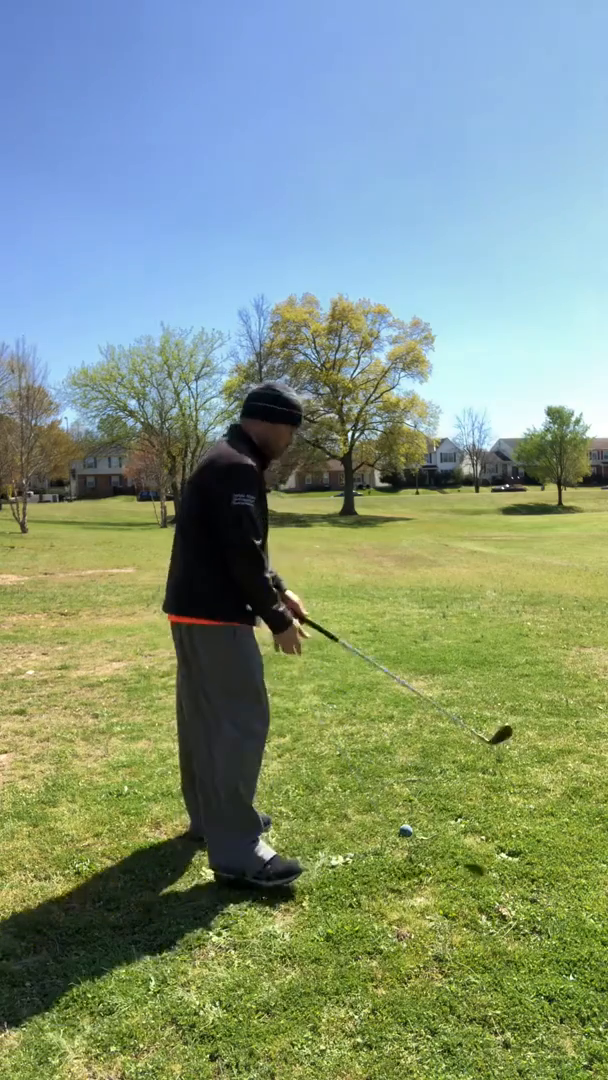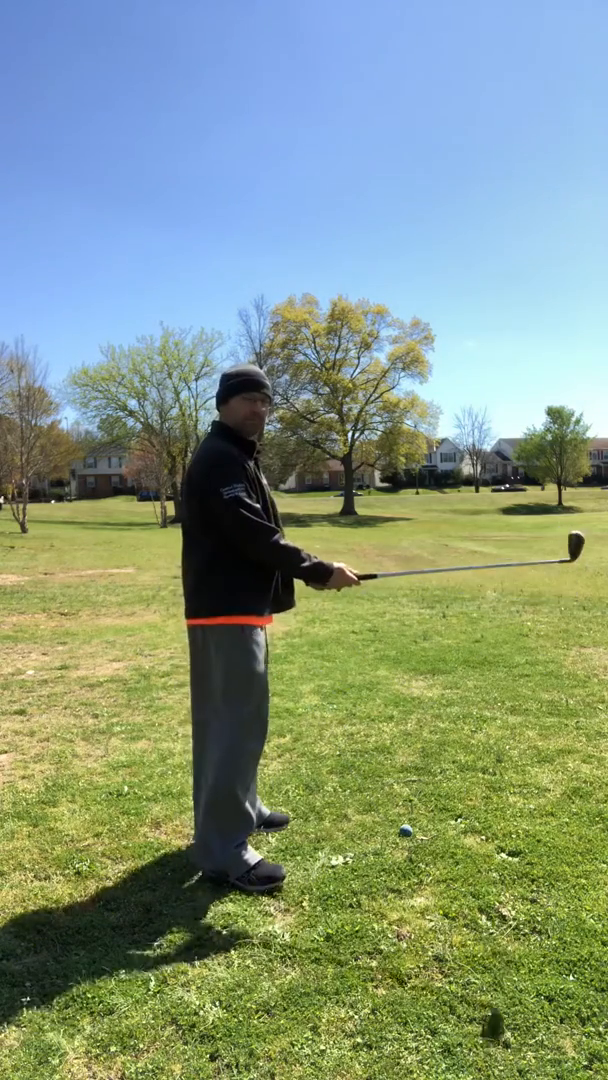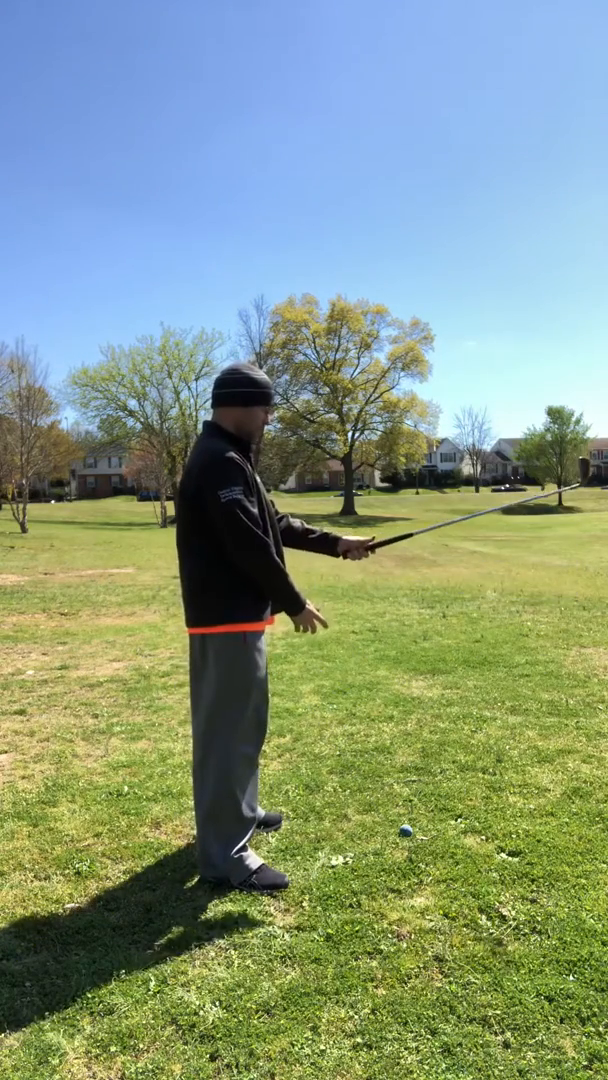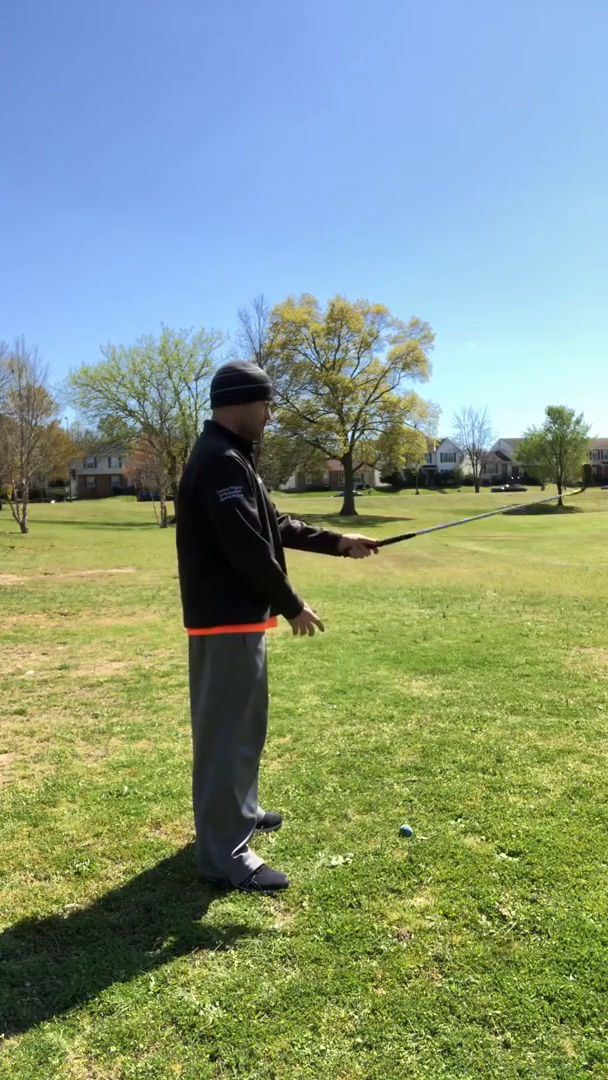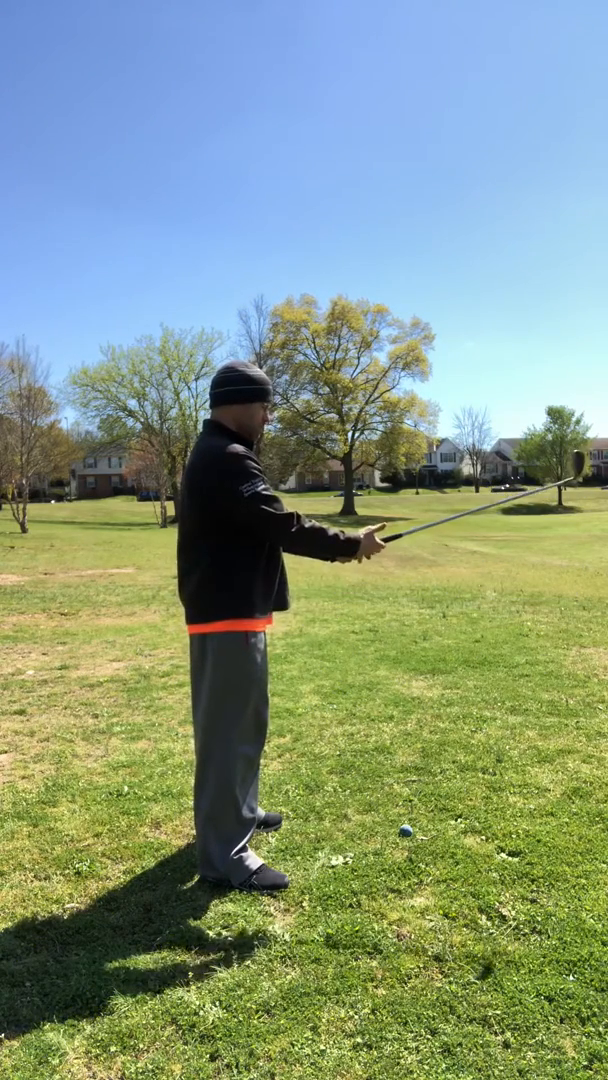
dt=1s
person 1, frame 1
left shoulder: (226, 463)
right shoulder: (238, 468)
right elbow: (243, 554)
left wrist: (278, 595)
right wrist: (277, 618)
left hip: (196, 606)
right hip: (215, 612)
left knee: (205, 718)
right knee: (241, 721)
left ankle: (211, 815)
right ankle: (236, 845)
person 1, frame 2
left shoulder: (240, 457)
right shoulder: (220, 458)
left elbow: (258, 534)
right elbow: (254, 536)
left wrist: (310, 570)
right wrist: (319, 570)
left hip: (238, 605)
right hip: (226, 610)
left knee: (239, 717)
right knee: (238, 721)
left ankle: (241, 807)
right ankle: (223, 849)
person 1, frame 3
left shoulder: (226, 458)
right shoulder: (221, 462)
left elbow: (274, 524)
right elbow: (251, 547)
left wrist: (335, 543)
right wrist: (295, 603)
left hip: (234, 612)
right hip: (229, 617)
left knee: (240, 723)
right knee: (230, 728)
left ankle: (238, 812)
right ankle: (225, 853)
person 1, frame 4
left shoulder: (231, 458)
right shoulder: (220, 462)
left elbow: (274, 527)
right elbow: (247, 547)
left wrist: (337, 542)
right wrist: (292, 605)
left hip: (238, 614)
right hip: (227, 618)
left knee: (243, 724)
right knee: (227, 731)
left ankle: (238, 813)
right ankle: (223, 854)
person 1, frame 5
left shoulder: (219, 454)
right shoulder: (228, 459)
left elbow: (265, 528)
right elbow: (279, 525)
left wrist: (338, 546)
right wrist: (350, 544)
left hip: (233, 608)
right hip: (226, 615)
left knee: (243, 722)
right knee: (228, 730)
left ankle: (238, 812)
right ankle: (225, 855)
